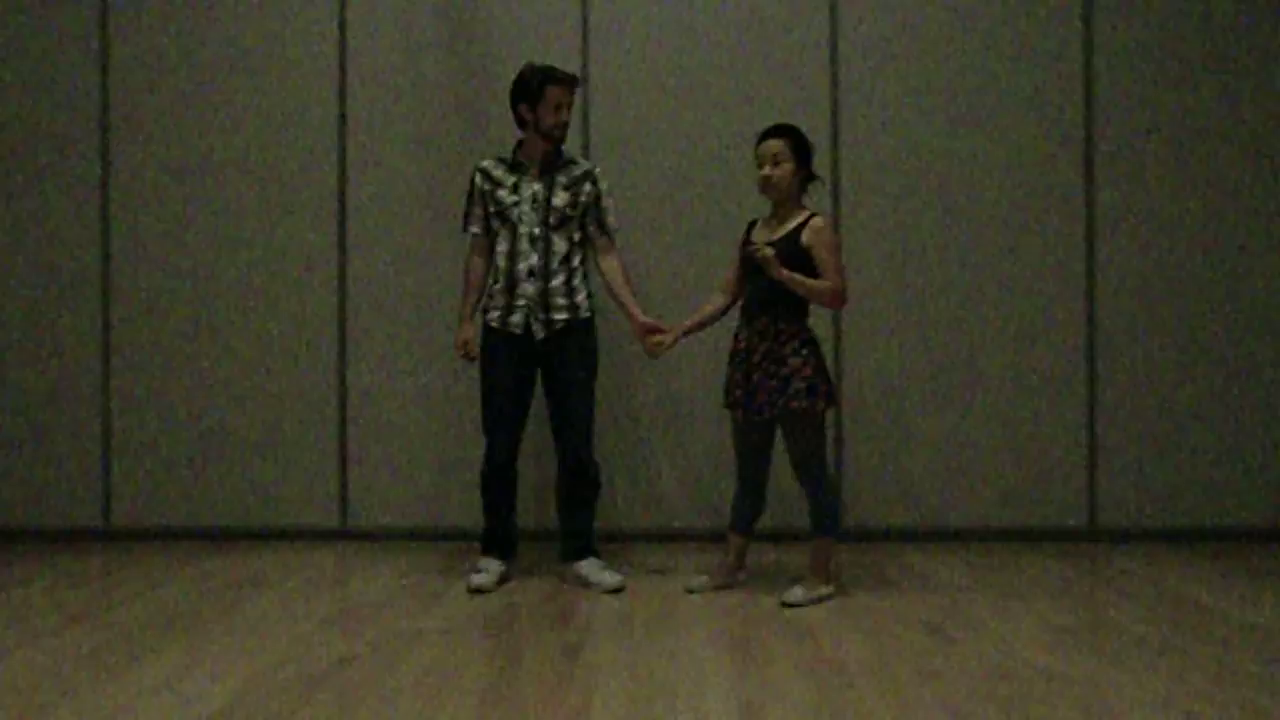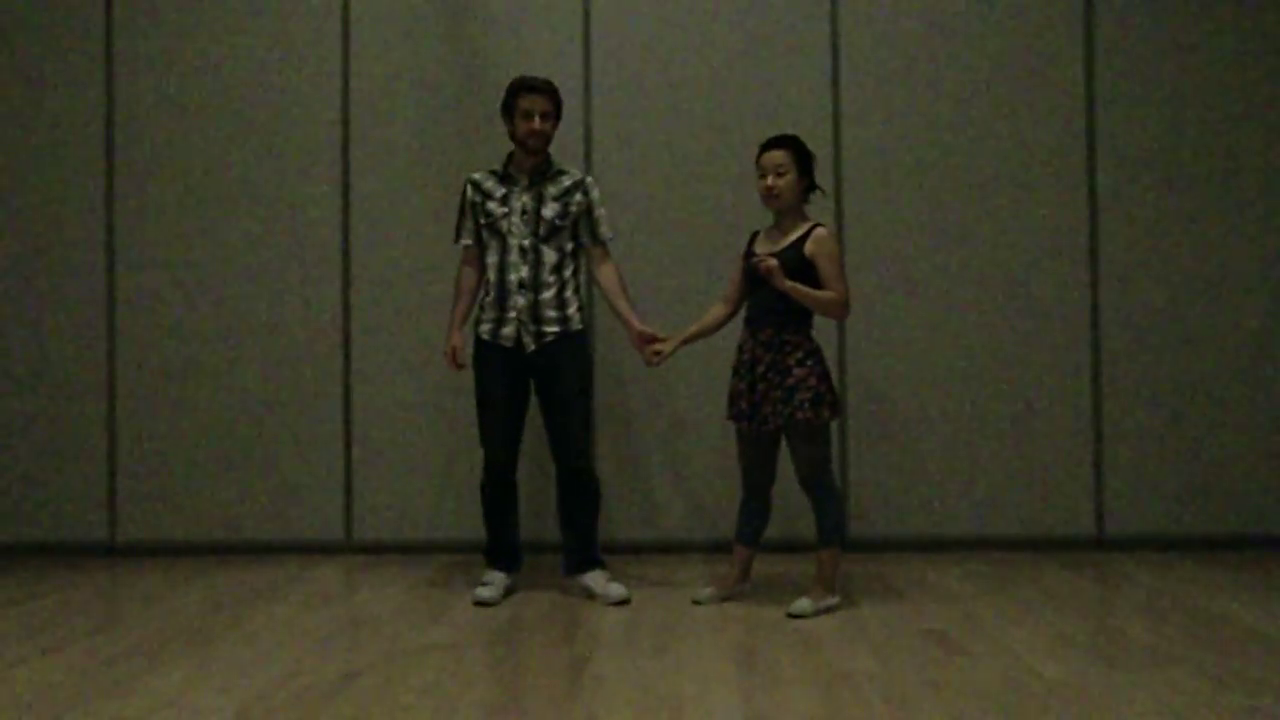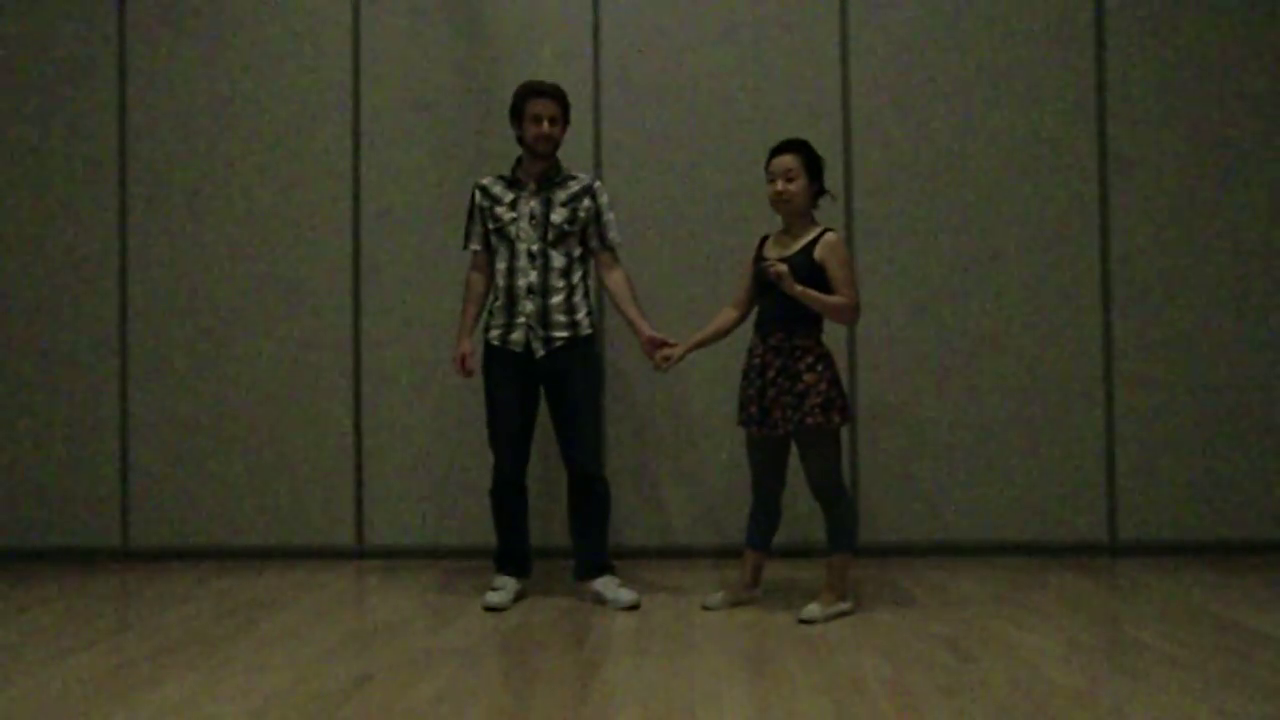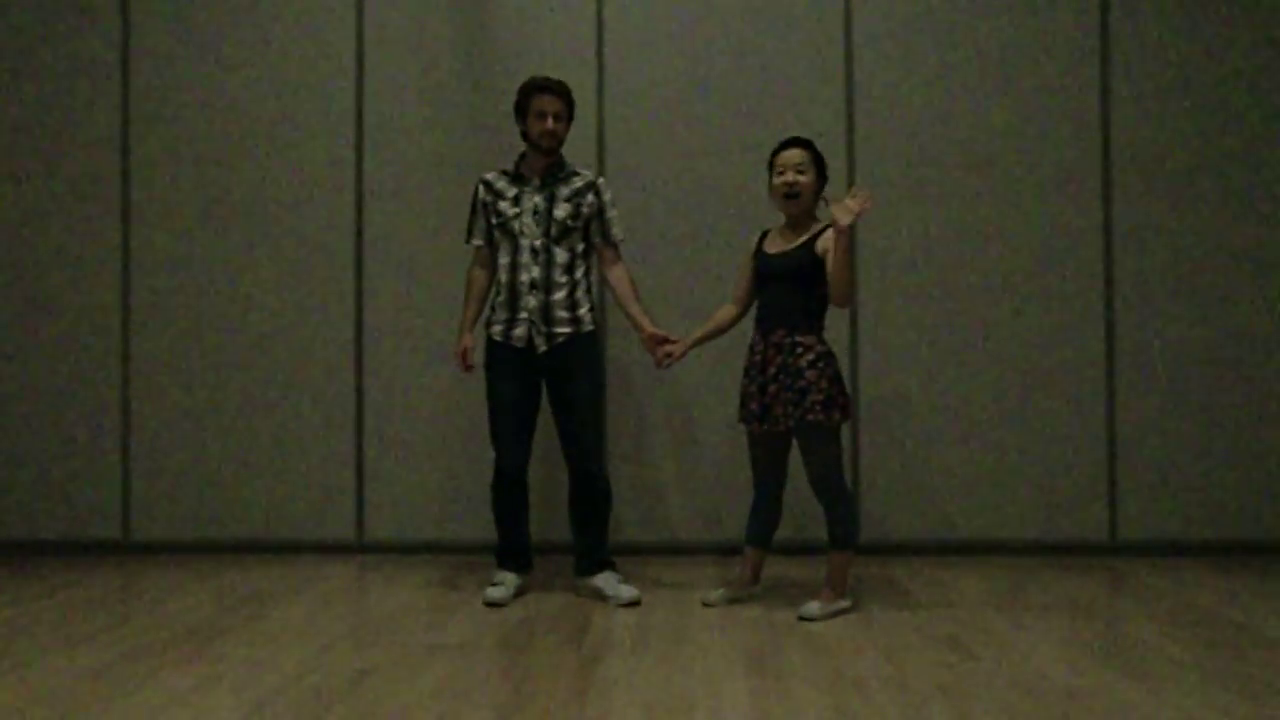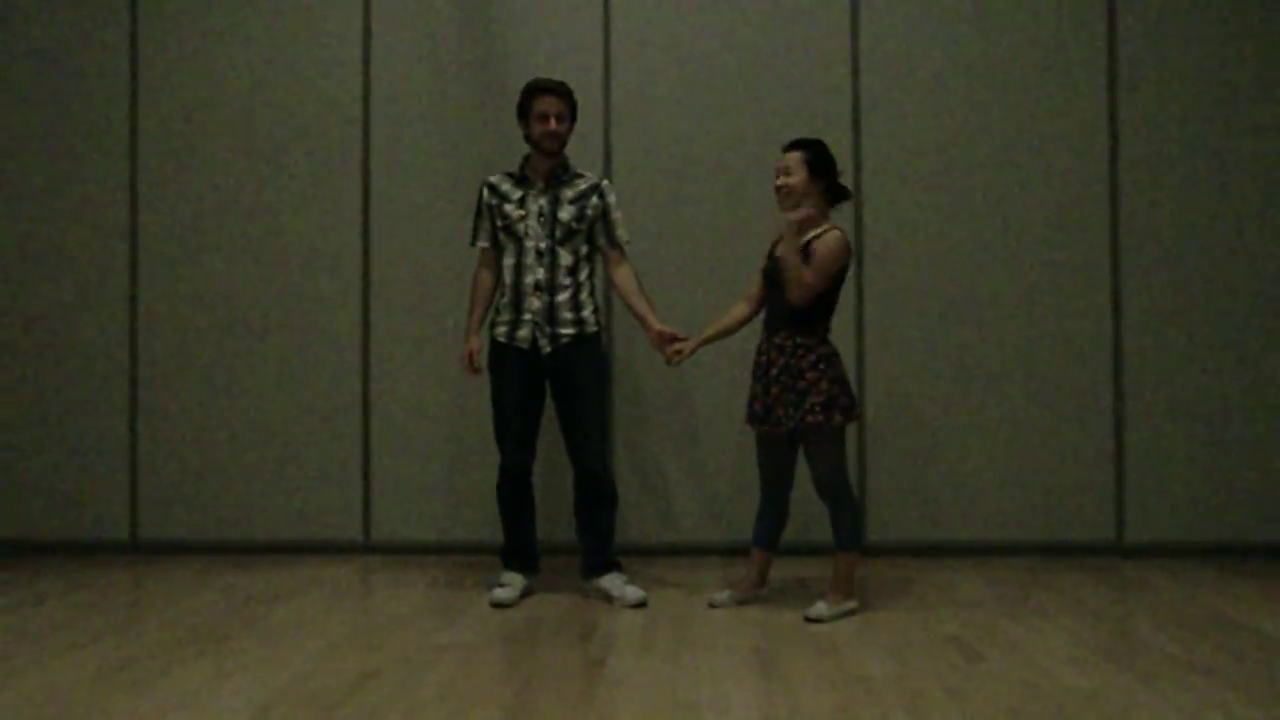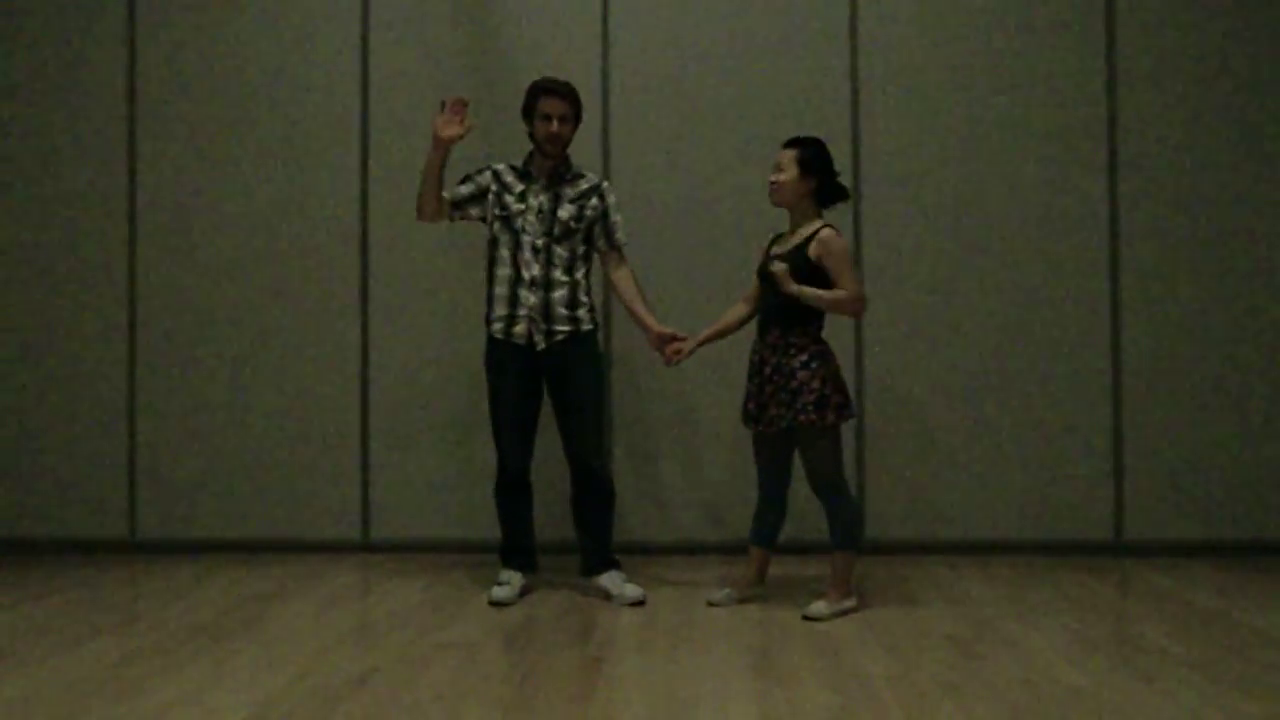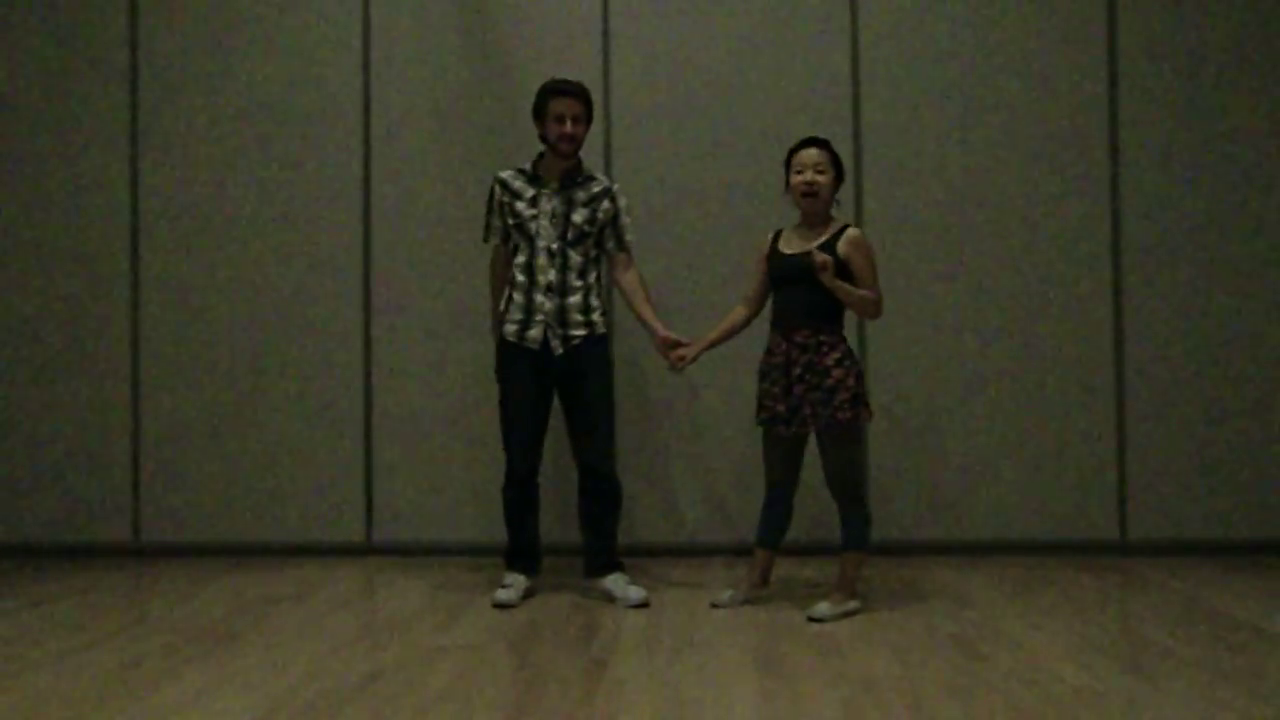
dt=0.7s
person 1, frame 1
left shoulder: (585, 178)
right shoulder: (488, 176)
left elbow: (605, 252)
right elbow: (479, 253)
left wrist: (635, 314)
right wrist: (466, 319)
left hip: (569, 328)
right hip: (505, 329)
left knee: (576, 448)
right knee: (499, 446)
left ankle: (581, 553)
right ankle: (495, 553)
person 1, frame 2
left shoulder: (577, 187)
right shoulder: (480, 187)
left elbow: (600, 260)
right elbow: (471, 264)
left wrist: (632, 323)
right wrist: (455, 328)
left hip: (562, 339)
right hip: (497, 341)
left knee: (575, 458)
right knee: (498, 459)
left ankle: (586, 565)
right ankle: (500, 566)
person 1, frame 3
left shoulder: (586, 192)
right shoulder: (488, 193)
left elbow: (609, 266)
right elbow: (479, 270)
left wrist: (642, 327)
right wrist: (465, 334)
left hip: (572, 344)
right hip: (506, 346)
left knee: (585, 463)
right knee: (508, 465)
left ankle: (596, 570)
right ankle: (510, 572)
person 1, frame 4
left shoulder: (590, 188)
right shoulder: (491, 188)
left elbow: (611, 262)
right elbow: (482, 264)
left wrist: (643, 325)
right wrist: (466, 329)
left hip: (574, 340)
right hip: (508, 341)
left knee: (587, 459)
right knee: (509, 461)
left ankle: (596, 567)
right ankle: (511, 567)
person 1, frame 5
left shoulder: (594, 191)
right shoulder: (496, 190)
left elbow: (617, 262)
right elbow: (487, 266)
left wrist: (651, 323)
right wrist: (472, 331)
left hip: (578, 341)
right hip: (513, 343)
left knee: (591, 460)
right knee: (514, 461)
left ankle: (602, 568)
right ankle: (517, 567)
person 1, frame 6
left shoulder: (594, 191)
right shoulder: (496, 181)
left elbow: (615, 263)
right elbow: (429, 211)
left wrist: (650, 325)
right wrist: (440, 147)
left hip: (573, 339)
right hip: (509, 339)
left knee: (589, 458)
right knee: (512, 460)
left ankle: (601, 566)
right ankle: (516, 566)
person 1, frame 7
left shoulder: (604, 194)
right shoulder: (507, 186)
left elbow: (622, 267)
right elbow: (500, 265)
left wrist: (656, 329)
right wrist: (495, 331)
left hip: (585, 343)
right hip: (523, 343)
left knee: (597, 462)
right knee: (521, 462)
left ankle: (604, 568)
right ankle: (520, 568)
person 2, frame 1
left shoulder: (814, 228)
right shoulder: (752, 231)
left elbow: (836, 296)
right elbow: (725, 296)
left wrist: (781, 272)
right wrist: (676, 334)
left hip: (793, 355)
right hip: (749, 353)
left knee: (809, 468)
right knee: (749, 470)
left ankle: (821, 576)
right ankle: (732, 565)
person 2, frame 2
left shoulder: (818, 238)
right shoulder: (754, 242)
left elbow: (839, 305)
right elbow: (727, 306)
left wrist: (785, 282)
right wrist: (675, 342)
left hip: (798, 364)
right hip: (753, 363)
left knee: (815, 477)
right knee: (754, 480)
left ankle: (826, 585)
right ankle: (737, 575)
person 2, frame 3
left shoulder: (827, 243)
right shoulder: (764, 246)
left elbow: (849, 310)
right elbow: (736, 311)
left wrist: (794, 287)
right wrist: (684, 348)
left hip: (807, 369)
right hip: (763, 368)
left knee: (825, 483)
right knee: (764, 485)
left ankle: (837, 591)
right ankle: (748, 581)
person 2, frame 4
left shoulder: (825, 239)
right shoulder: (763, 242)
left elbow: (842, 297)
right elbow: (736, 306)
left wrist: (842, 234)
right wrist: (686, 344)
left hip: (808, 363)
right hip: (763, 363)
left knee: (826, 480)
right knee: (765, 481)
left ankle: (837, 588)
right ankle: (747, 578)
person 2, frame 5
left shoulder: (832, 240)
right shoulder: (782, 242)
left elbow: (798, 295)
right elbow: (751, 303)
left wrist: (793, 236)
right wrist: (696, 342)
left hip: (813, 367)
right hip: (773, 365)
left knee: (831, 481)
right knee: (773, 483)
left ankle: (844, 590)
right ankle: (755, 579)
person 2, frame 6
left shoulder: (827, 240)
right shoulder: (776, 243)
left elbow: (854, 302)
right elbow: (749, 305)
left wrist: (796, 288)
right wrist: (695, 342)
left hip: (806, 367)
right hip: (768, 365)
left knee: (827, 480)
right knee: (771, 482)
left ankle: (842, 589)
right ankle: (753, 578)
person 2, frame 7
left shoulder: (848, 239)
right shoulder: (774, 244)
left elbow: (874, 307)
right elbow: (749, 307)
left wrist: (832, 280)
right wrist: (698, 347)
left hip: (830, 365)
right hip: (781, 367)
left knee: (844, 482)
right knee: (778, 483)
left ankle: (847, 590)
right ankle: (757, 580)
